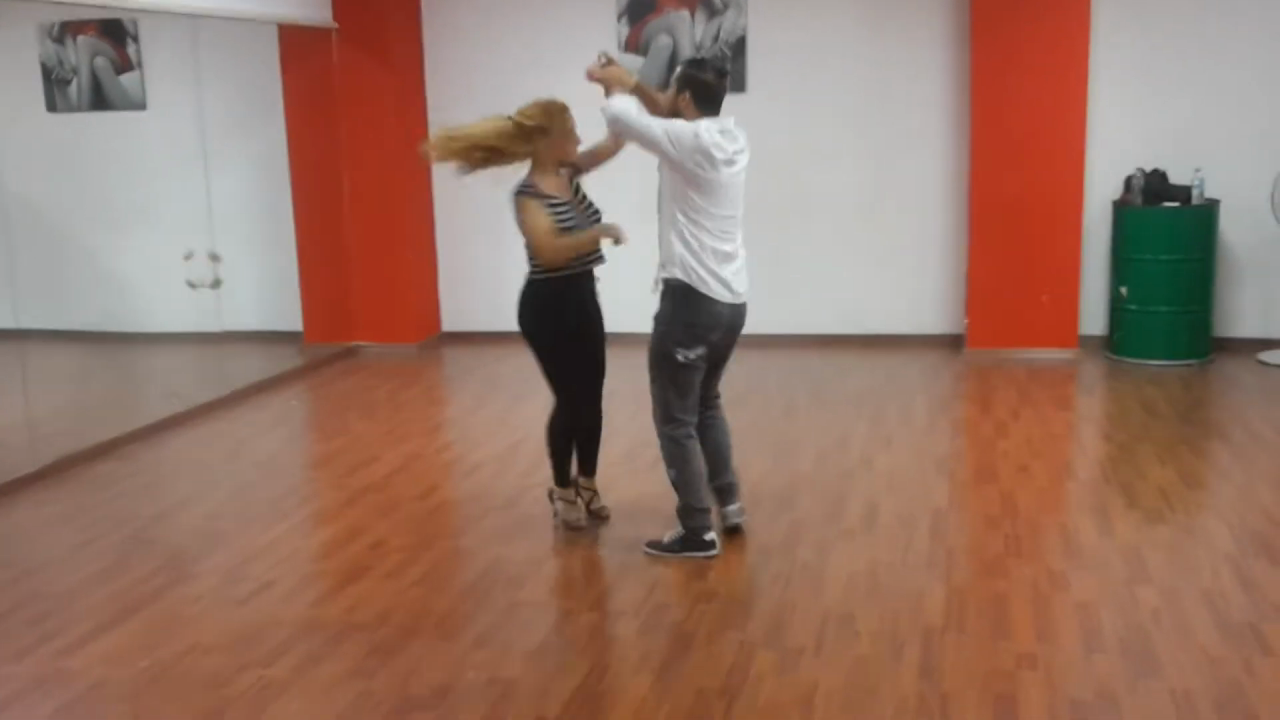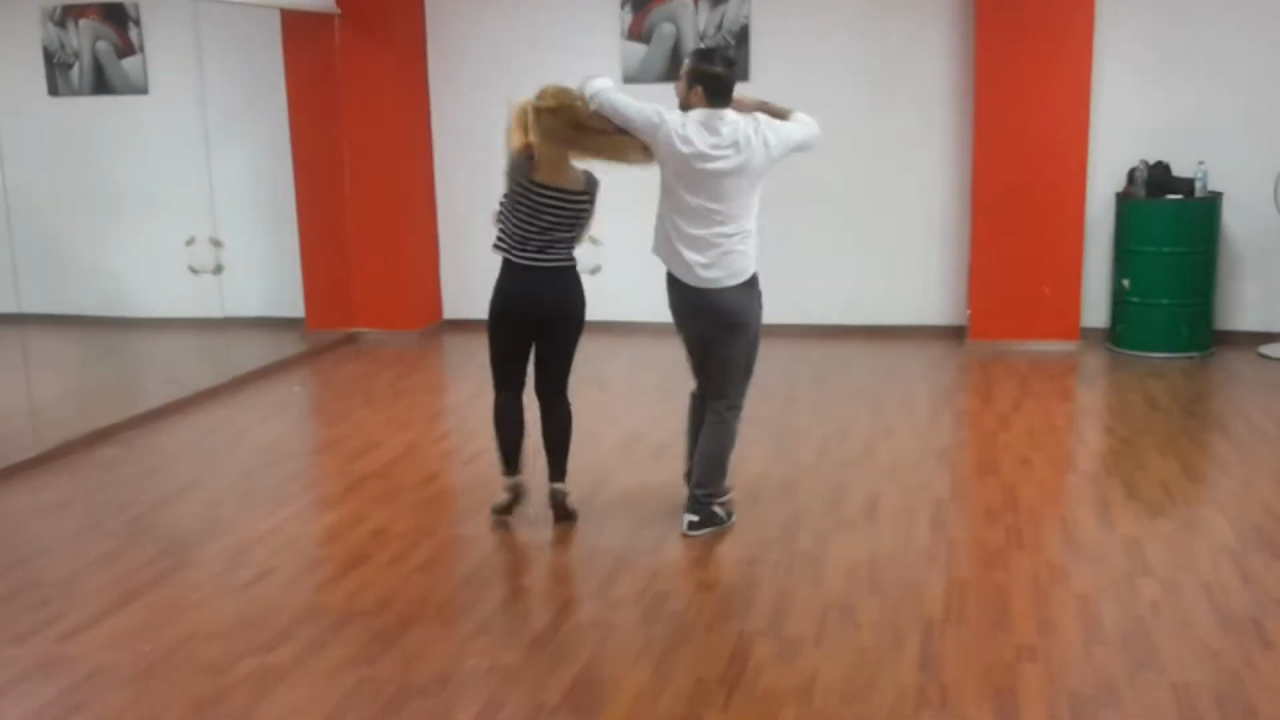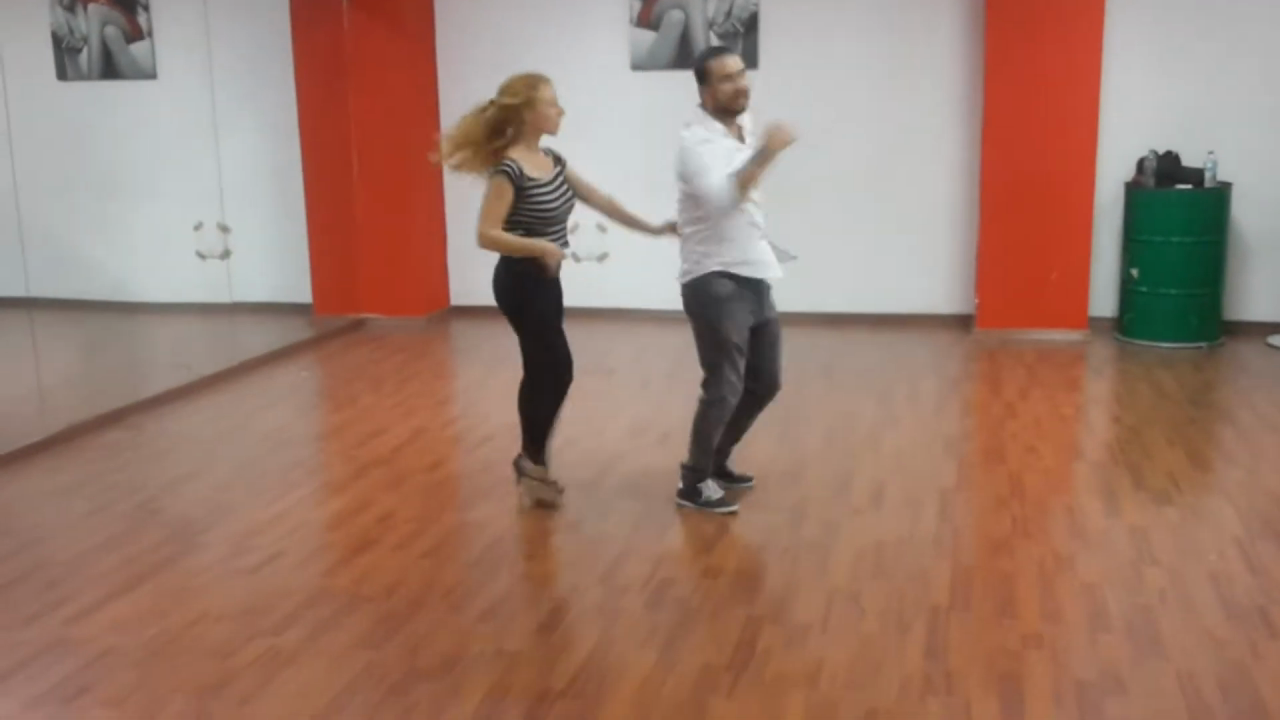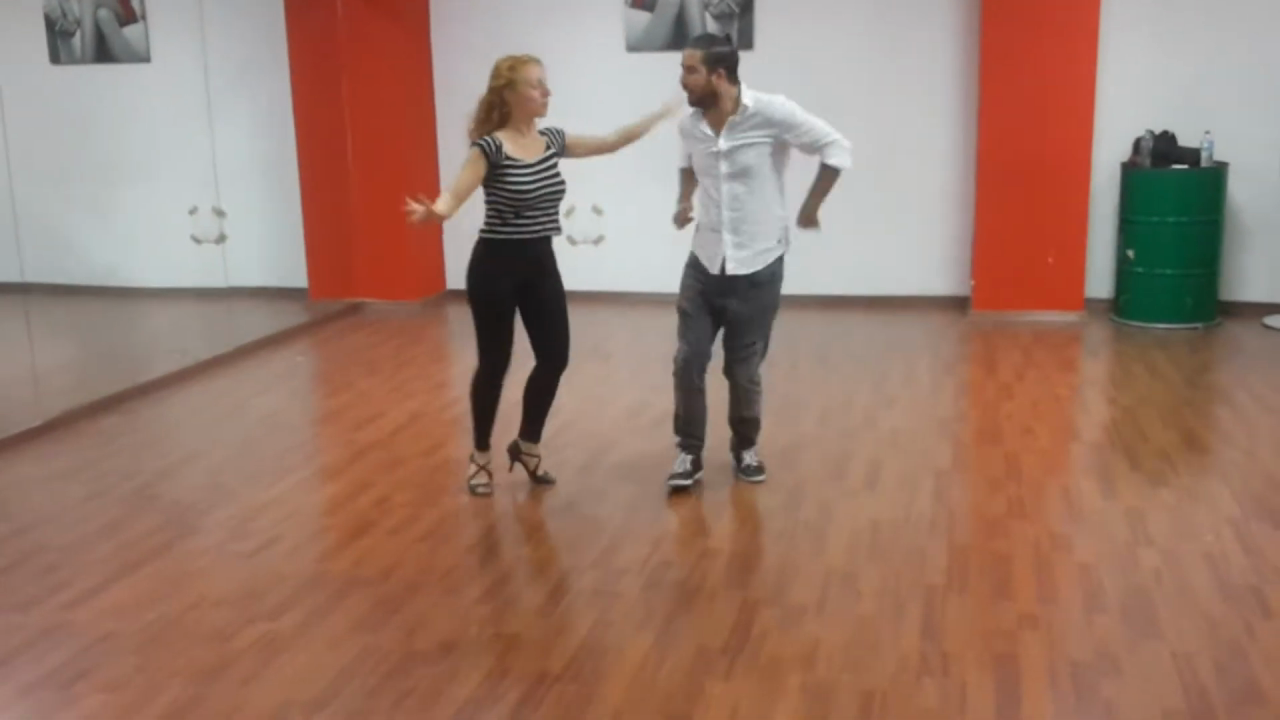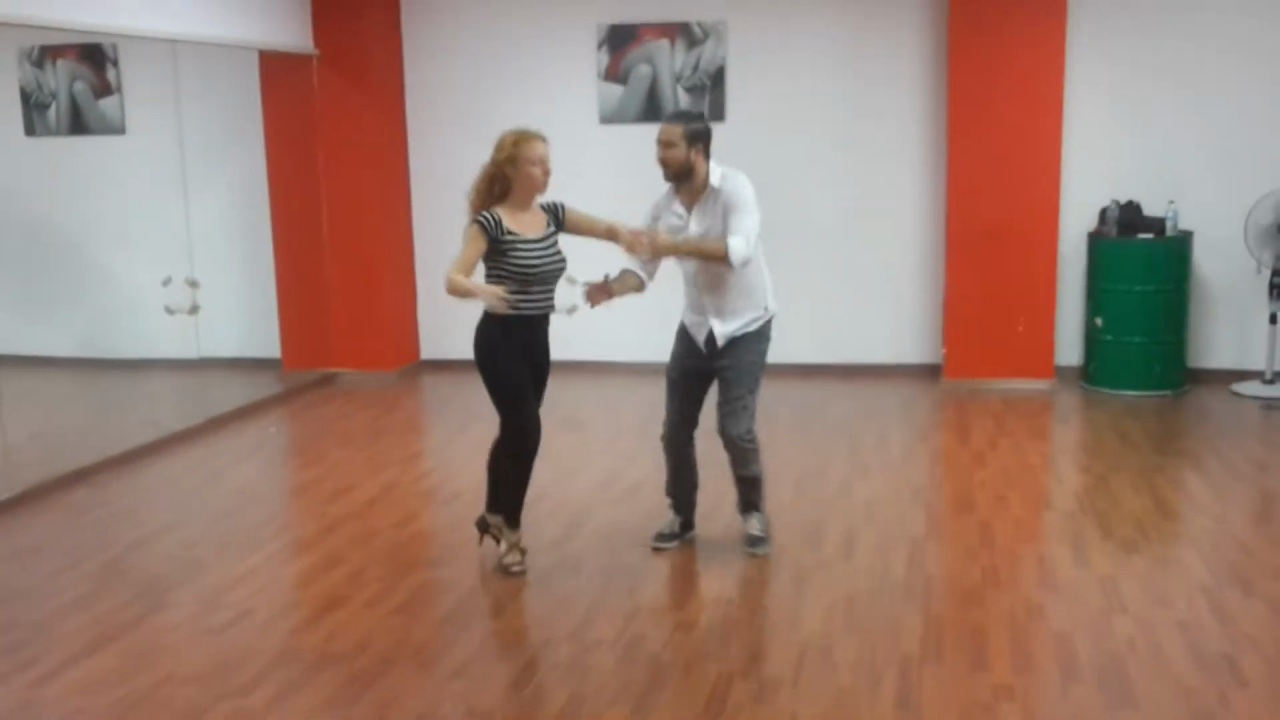
dt=0.4s
person 1, frame 1
left shoulder: (690, 142)
right shoulder: (732, 136)
left elbow: (621, 116)
right elbow: (672, 116)
left wrist: (614, 83)
right wrist: (630, 82)
left hip: (690, 300)
right hip: (731, 300)
left knee: (676, 418)
right knee: (704, 403)
left ankle: (699, 529)
right ankle: (727, 502)
person 1, frame 2
left shoulder: (668, 126)
right shoulder: (759, 135)
left elbow: (599, 94)
right elbow: (808, 126)
left wrist: (595, 83)
right wrist: (760, 107)
left hip: (683, 288)
right hip: (736, 289)
left knee: (706, 390)
right knee: (726, 401)
left ankle: (699, 487)
right ankle: (702, 505)
person 1, frame 3
left shoulder: (746, 130)
right shoulder: (697, 141)
right elbow: (722, 198)
right wrist: (766, 151)
left hip: (751, 276)
right hip: (714, 283)
left knee: (766, 380)
right knee: (724, 388)
left ankle: (714, 459)
right ankle: (695, 481)
person 1, frame 4
left shoulder: (774, 113)
right shoulder: (689, 126)
left elbow: (838, 149)
left wrist: (811, 206)
right wrist: (684, 200)
left hip: (757, 269)
right hip: (703, 263)
left knee: (743, 370)
right knee: (689, 364)
left ankle: (745, 448)
right ankle: (689, 452)
person 1, frame 5
left shoulder: (734, 187)
right shoulder: (663, 208)
left elbow: (740, 252)
right elbow: (642, 268)
left wrist: (674, 247)
right wrist: (610, 289)
left hip: (744, 328)
right hip: (695, 328)
left knee: (736, 429)
right knee: (676, 431)
left ankle: (753, 513)
right ankle: (682, 516)
person 2, frame 1
left shoulder: (572, 175)
right shoulder: (528, 192)
left elbow: (613, 144)
right elbow: (549, 253)
right wrist: (598, 234)
left hip: (581, 300)
right hip: (545, 305)
left knee: (590, 398)
right knee: (572, 400)
left ankle: (586, 483)
right ankle: (565, 487)
person 2, frame 2
left shoulder: (520, 162)
right shoulder: (586, 184)
left elbow: (520, 113)
left hip: (515, 290)
right hip: (563, 292)
left knee: (508, 389)
right knee: (554, 391)
left ankle: (511, 482)
right ankle: (557, 485)
person 2, frame 3
left shoulder: (552, 162)
right shoulder: (508, 170)
left elbow: (597, 199)
right elbow: (486, 234)
left wrist: (649, 227)
right wrist: (538, 248)
left hip: (544, 281)
right hip: (521, 283)
left knee: (543, 373)
right knee: (556, 374)
left ankle: (531, 459)
right ankle: (532, 468)
person 2, frame 4
left shoulder: (555, 140)
right shoulder: (488, 146)
left elbow: (612, 143)
right elbow: (454, 195)
left wrist: (655, 119)
right wrist: (435, 211)
left hip: (541, 262)
right hip: (496, 263)
left knee: (555, 359)
right knee: (494, 363)
left ankle: (528, 444)
right ankle: (481, 455)
person 2, frame 5
left shoulder: (553, 214)
right shoulder: (489, 222)
left elbow: (605, 229)
right elbow: (454, 279)
right wrist: (484, 292)
left hip: (535, 337)
right hip: (499, 340)
left knee: (516, 434)
right knee: (523, 433)
left ankle: (495, 514)
right ankle: (504, 531)
